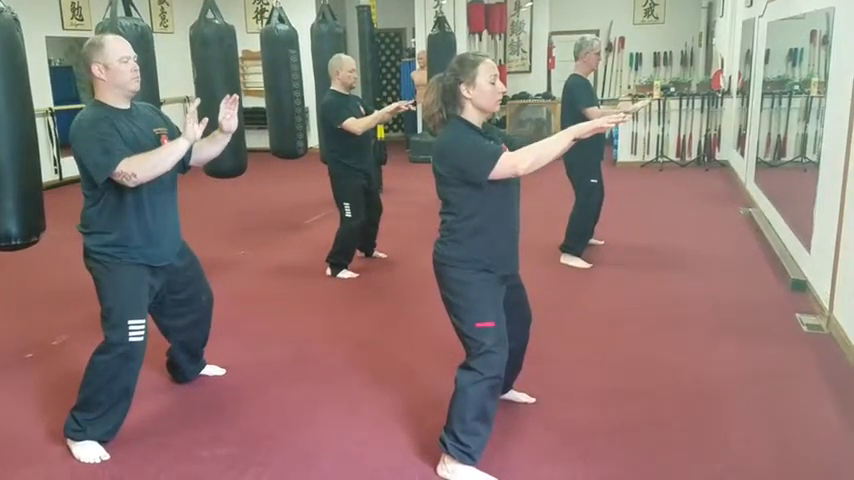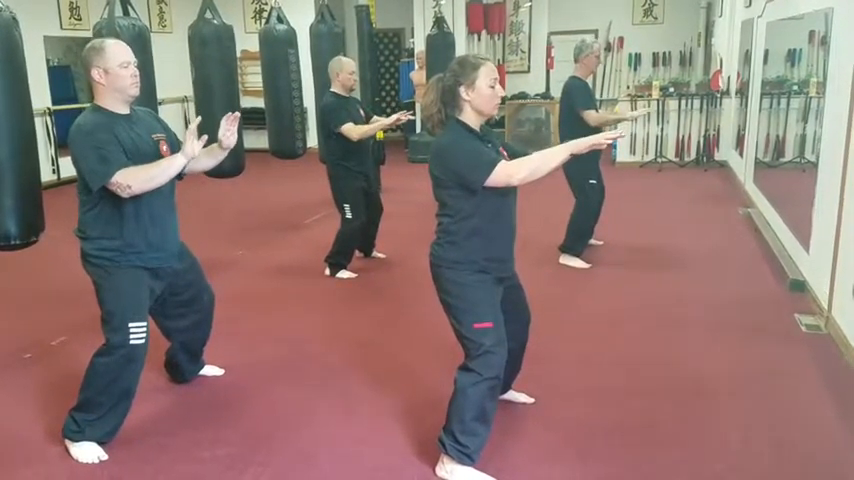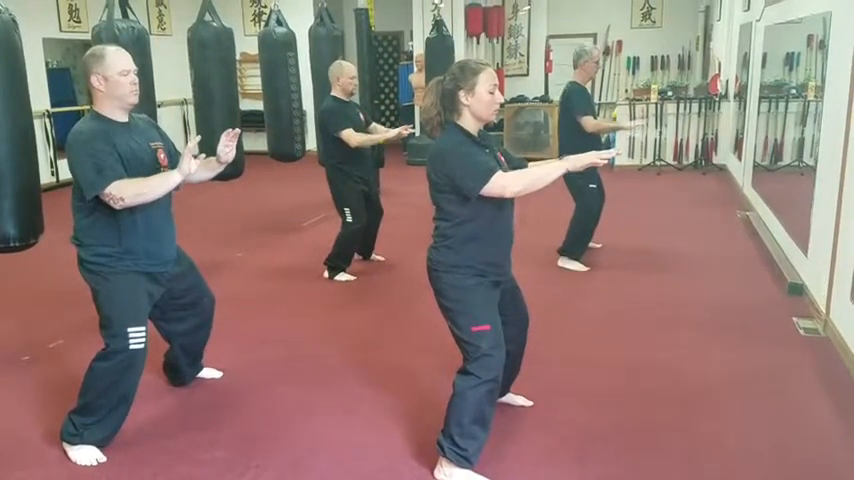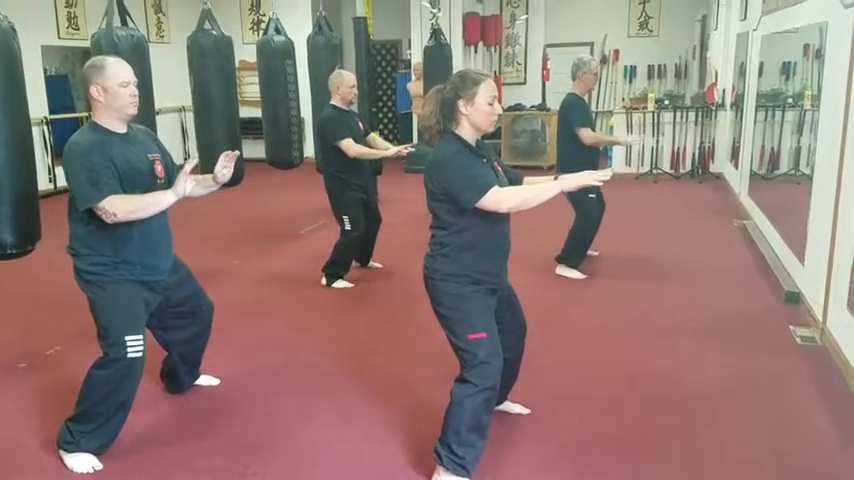
dt=0.3s
person 1, frame 1
left shoulder: (150, 114)
right shoulder: (90, 124)
left elbow: (191, 159)
right elbow: (130, 173)
left wrist: (223, 133)
right wrist: (184, 138)
left hip: (167, 245)
right hip: (119, 254)
left knee: (196, 304)
right knee: (125, 342)
left ankle: (188, 365)
right ankle: (84, 431)
person 1, frame 2
left shoulder: (148, 119)
right shoulder: (89, 130)
left elbow: (187, 166)
right elbow: (125, 183)
left wrist: (221, 147)
right wrist: (182, 155)
left hip: (166, 247)
right hip: (118, 258)
left knee: (198, 304)
right knee: (127, 344)
left ankle: (186, 365)
right ankle: (82, 431)
person 1, frame 3
left shoulder: (146, 126)
right shoulder: (87, 137)
left elbow: (183, 173)
right elbow: (118, 195)
left wrist: (217, 162)
right wrist: (177, 173)
left hip: (163, 253)
right hip: (114, 263)
left knee: (198, 306)
right knee: (126, 348)
left ankle: (184, 368)
right ankle: (80, 435)
person 1, frame 4
left shoulder: (144, 137)
right shoulder: (83, 148)
left elbow: (177, 186)
right elbow: (112, 210)
left wrist: (214, 180)
right wrist: (173, 194)
left hip: (159, 262)
right hip: (111, 272)
left knee: (196, 314)
right knee: (125, 356)
left ankle: (181, 376)
right ankle: (77, 442)
person 2, frame 1
left shoulder: (488, 134)
right shoulder: (455, 142)
left elbow: (525, 154)
right elbow: (519, 164)
left wrist: (582, 131)
right wrist: (577, 130)
left hip: (496, 260)
right hip: (466, 267)
left knee: (516, 324)
right knee: (487, 351)
left ankle: (499, 388)
person 2, frame 2
left shoulder: (484, 137)
right shoulder: (452, 145)
left elbow: (523, 160)
right elbow: (513, 174)
left wrist: (578, 146)
right wrist: (574, 146)
left hip: (493, 261)
right hip: (463, 268)
left knee: (516, 324)
right knee: (486, 351)
left ankle: (497, 387)
person 2, frame 3
left shoulder: (482, 142)
right shoulder: (450, 150)
left elbow: (522, 169)
right elbow: (507, 186)
left wrist: (573, 161)
right wrist: (570, 163)
left hip: (491, 265)
right hip: (461, 272)
left knee: (515, 325)
right knee: (485, 356)
left ankle: (496, 391)
person 2, frame 4
left shoulder: (480, 151)
right shoulder: (448, 160)
left elbow: (518, 183)
right elbow: (502, 201)
left wrist: (564, 178)
right wrist: (566, 183)
left hip: (487, 274)
right hip: (457, 281)
left knee: (512, 334)
right knee: (483, 364)
left ankle: (493, 399)
person 3, frame 1
left shoulder: (582, 83)
right shoulder: (576, 84)
left elbow: (594, 113)
right elbow: (595, 115)
left wrist: (617, 110)
right wrist: (626, 109)
left hip: (588, 152)
right hip: (579, 154)
left knee: (595, 195)
right knee: (586, 199)
left ankle: (585, 235)
right ankle: (570, 252)
person 3, frame 2
left shoulder: (581, 85)
right shoulder: (574, 86)
left elbow: (592, 118)
right elbow: (592, 119)
left wrist: (616, 118)
right wrist: (624, 117)
left hip: (586, 155)
right hip: (577, 156)
left knee: (596, 196)
right knee: (587, 200)
left ankle: (584, 236)
right ankle: (568, 252)
person 3, frame 3
left shoulder: (579, 90)
right shoulder: (574, 92)
left elbow: (590, 125)
right elbow: (590, 125)
left wrist: (615, 126)
right wrist: (621, 125)
left knee: (596, 199)
right knee: (588, 204)
left ankle: (582, 239)
right ankle: (568, 255)
person 3, frame 4
left shoulder: (578, 102)
right shoulder: (572, 103)
left elbow: (588, 136)
right elbow: (587, 137)
left wrist: (612, 141)
right wrist: (618, 141)
left hip: (582, 169)
right hip: (573, 171)
left knee: (596, 207)
right knee: (588, 214)
left ankle: (580, 247)
right ankle: (565, 263)
person 4, frame 1
left shoulder: (354, 99)
right shoulder: (331, 103)
left elbow: (376, 118)
right elbow: (357, 127)
left wrist: (393, 110)
right wrist: (385, 110)
left hip: (365, 167)
right hip: (345, 171)
left knee: (373, 209)
right knee: (353, 218)
left ankle: (367, 248)
right ankle: (336, 265)
person 4, frame 2
left shoulder: (353, 101)
right shoulder: (330, 105)
left elbow: (373, 122)
right elbow: (354, 133)
left wrist: (392, 120)
right wrist: (386, 122)
left hip: (364, 168)
right hip: (344, 172)
left knee: (374, 209)
right knee: (354, 219)
left ankle: (366, 248)
right ankle: (335, 265)
person 4, frame 3
left shoulder: (353, 106)
right shoulder: (330, 110)
left elbow: (372, 127)
right elbow: (353, 140)
left wrist: (394, 132)
right wrist: (389, 135)
left hip: (363, 171)
right hip: (343, 176)
left knee: (374, 212)
right knee: (355, 222)
left ankle: (365, 251)
right ankle: (334, 268)
person 4, frame 4
left shoulder: (352, 115)
right shoulder: (330, 119)
left elbow: (371, 138)
right elbow: (352, 150)
left wrist: (393, 148)
right wrist: (387, 154)
left hip: (361, 180)
right hip: (342, 184)
left knee: (373, 220)
right knee: (353, 230)
left ankle: (363, 258)
right ankle: (331, 275)
